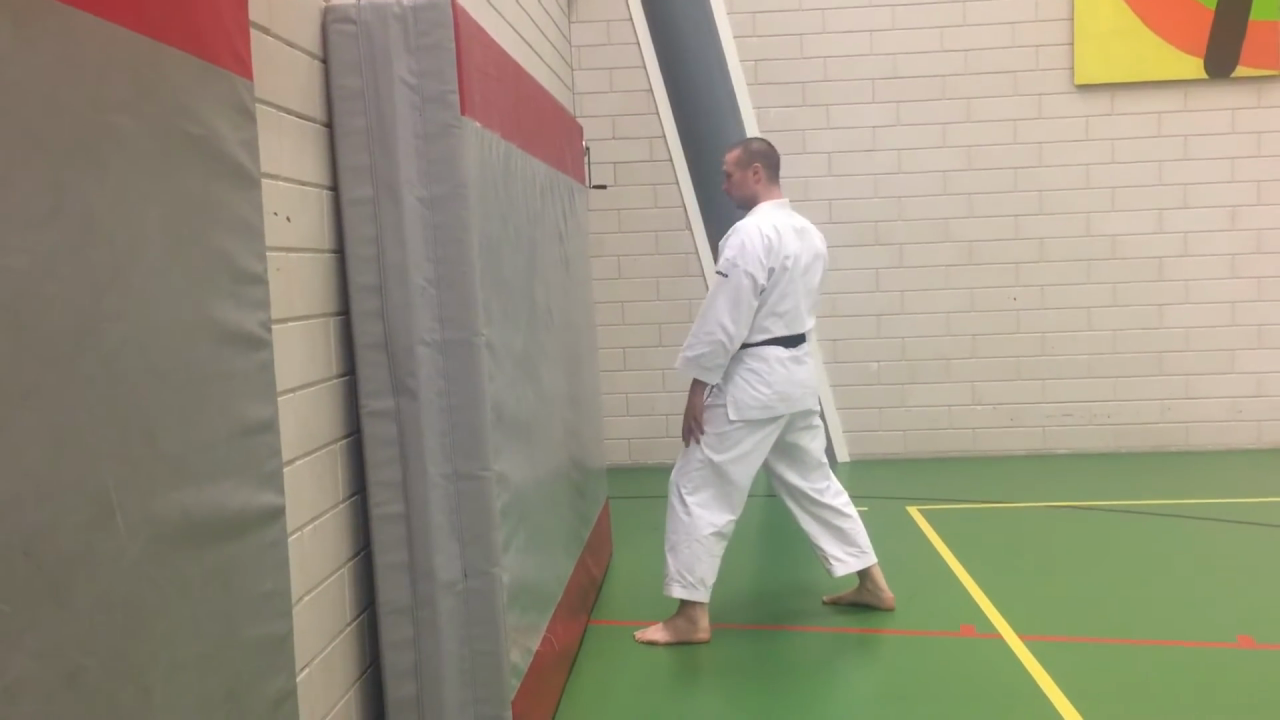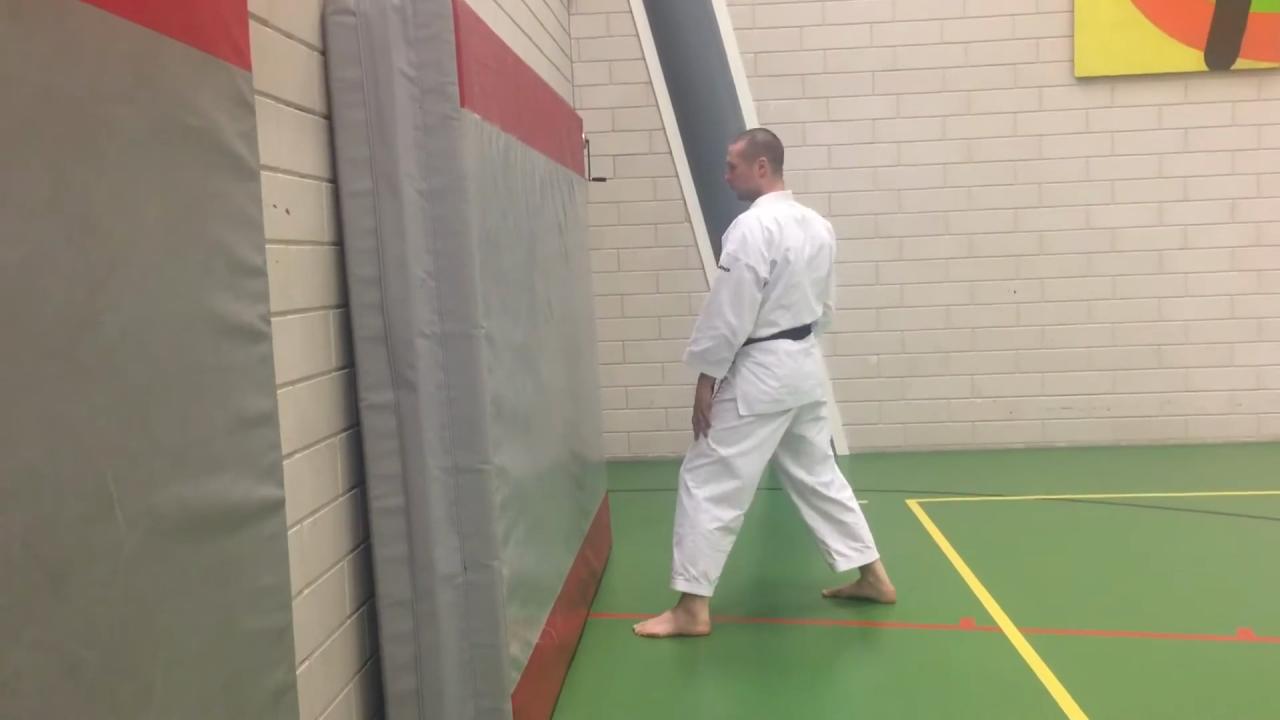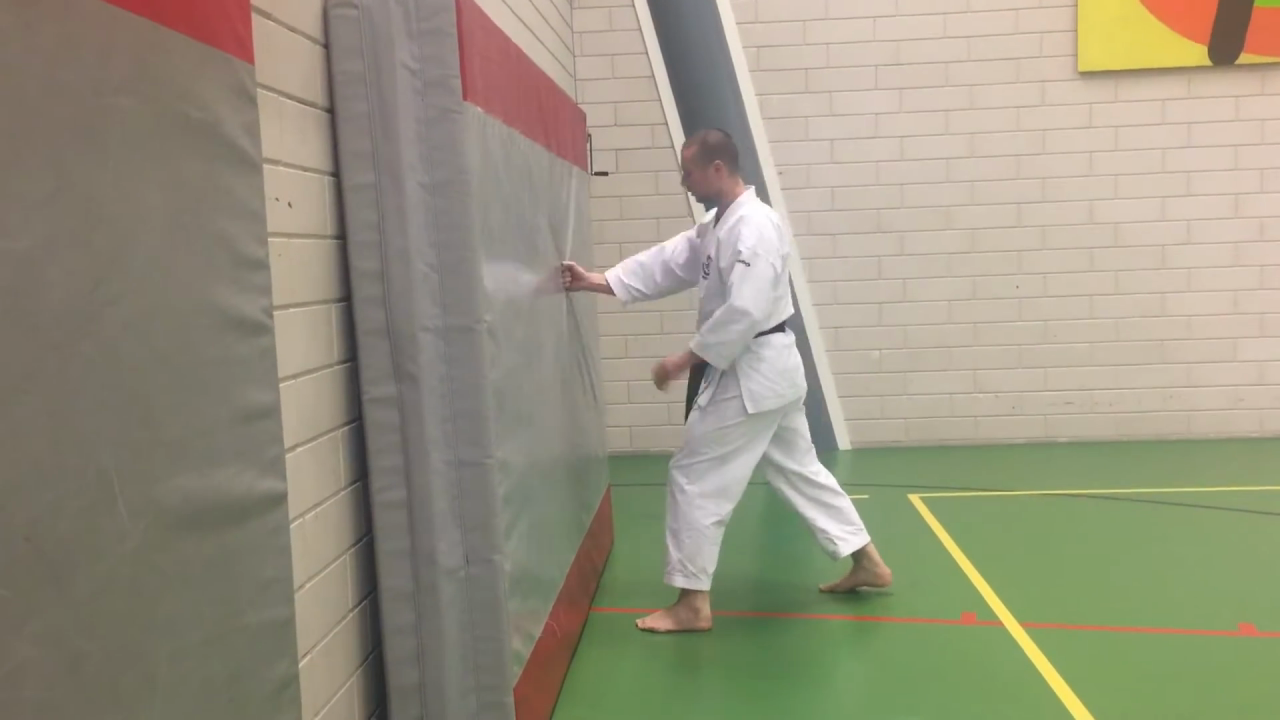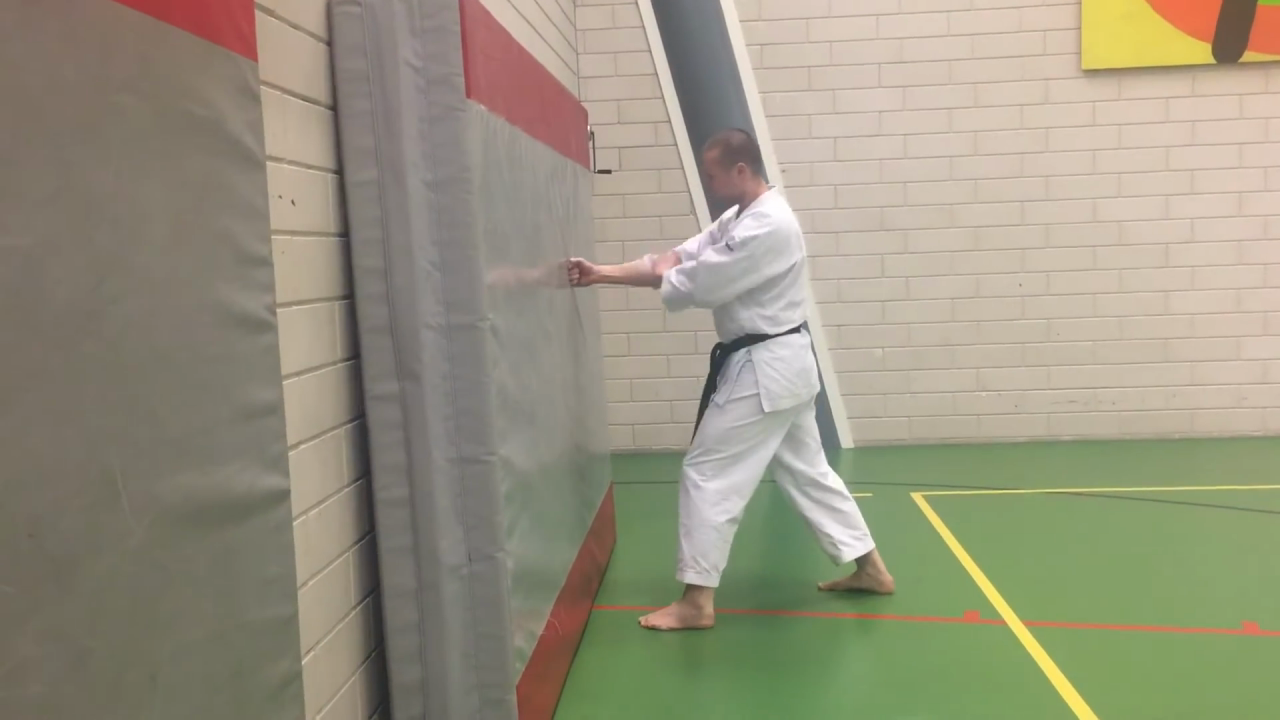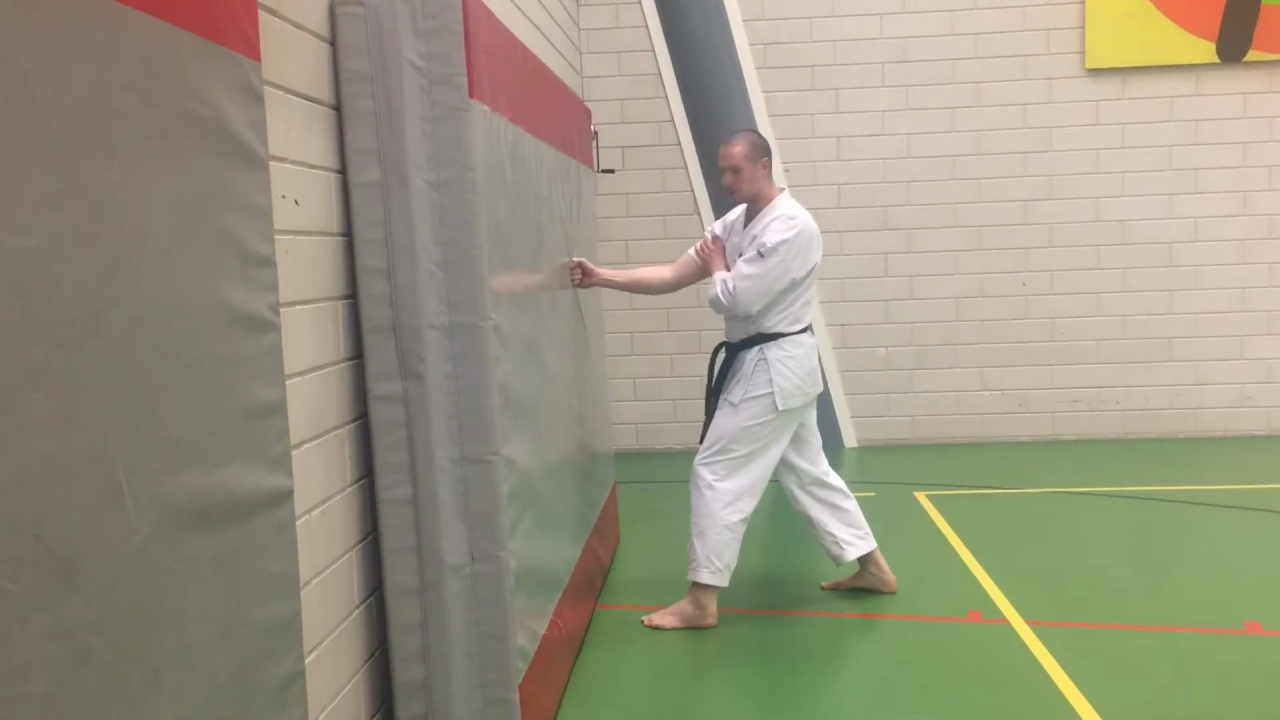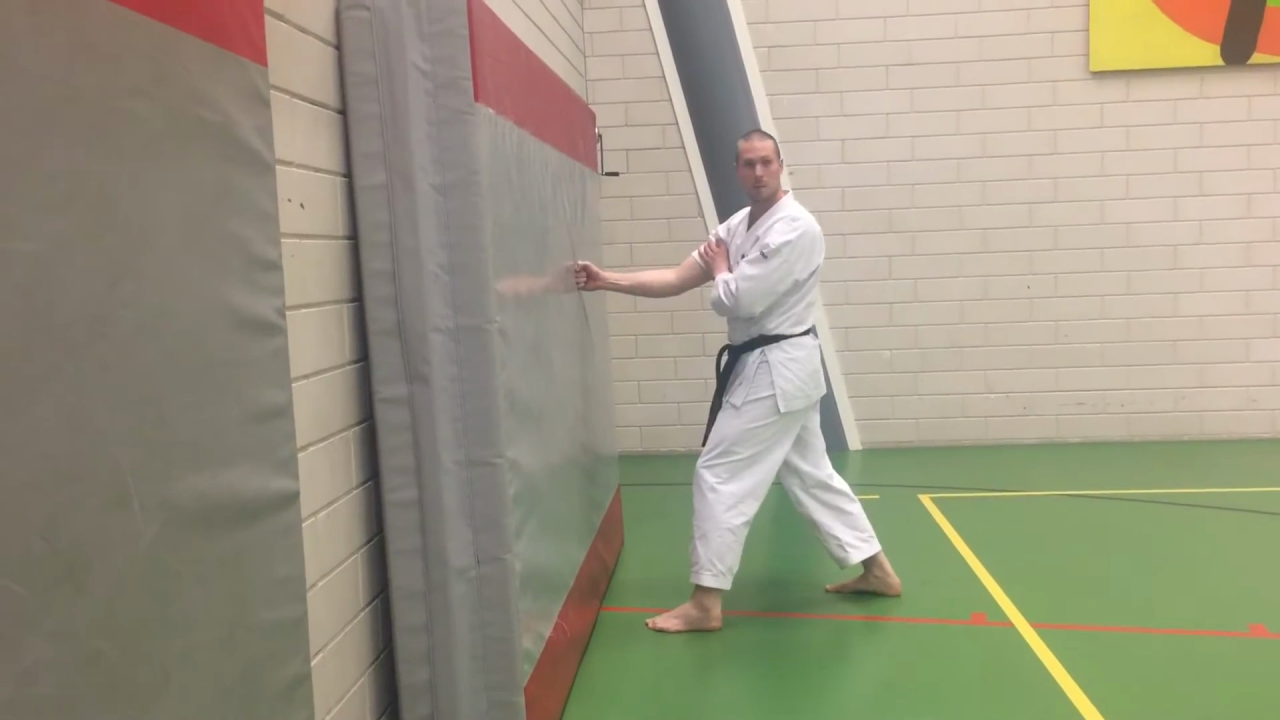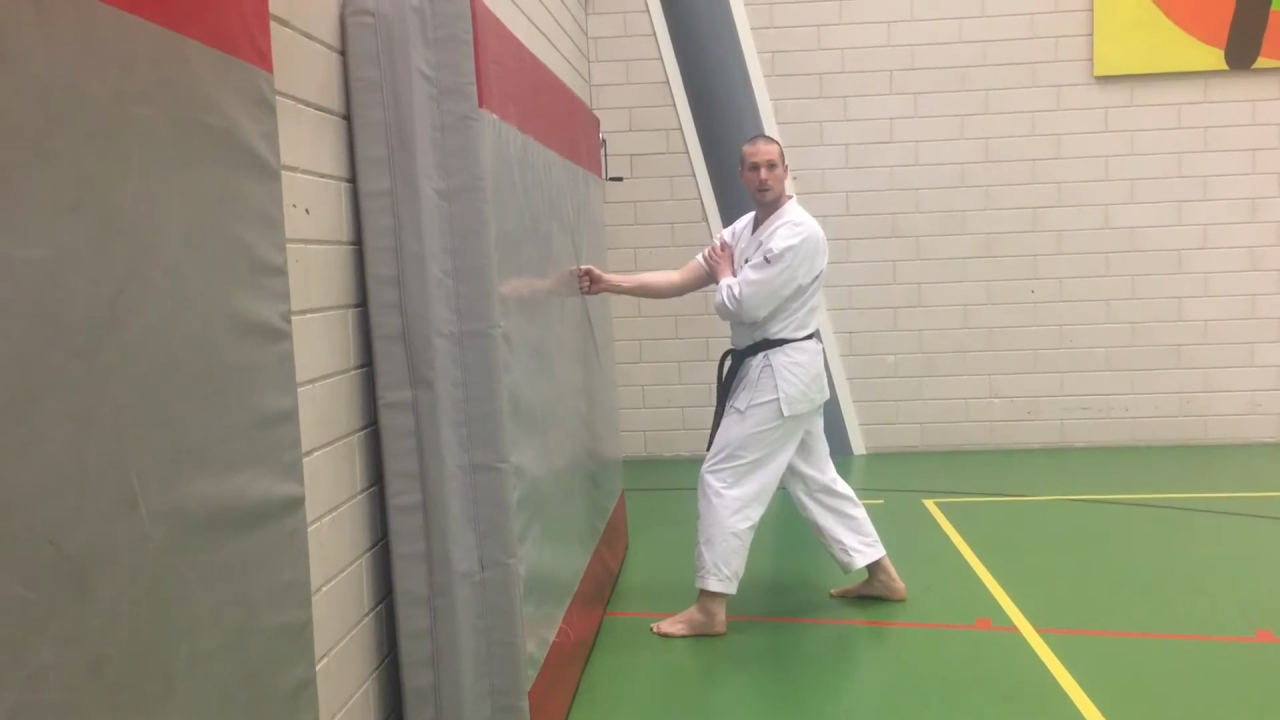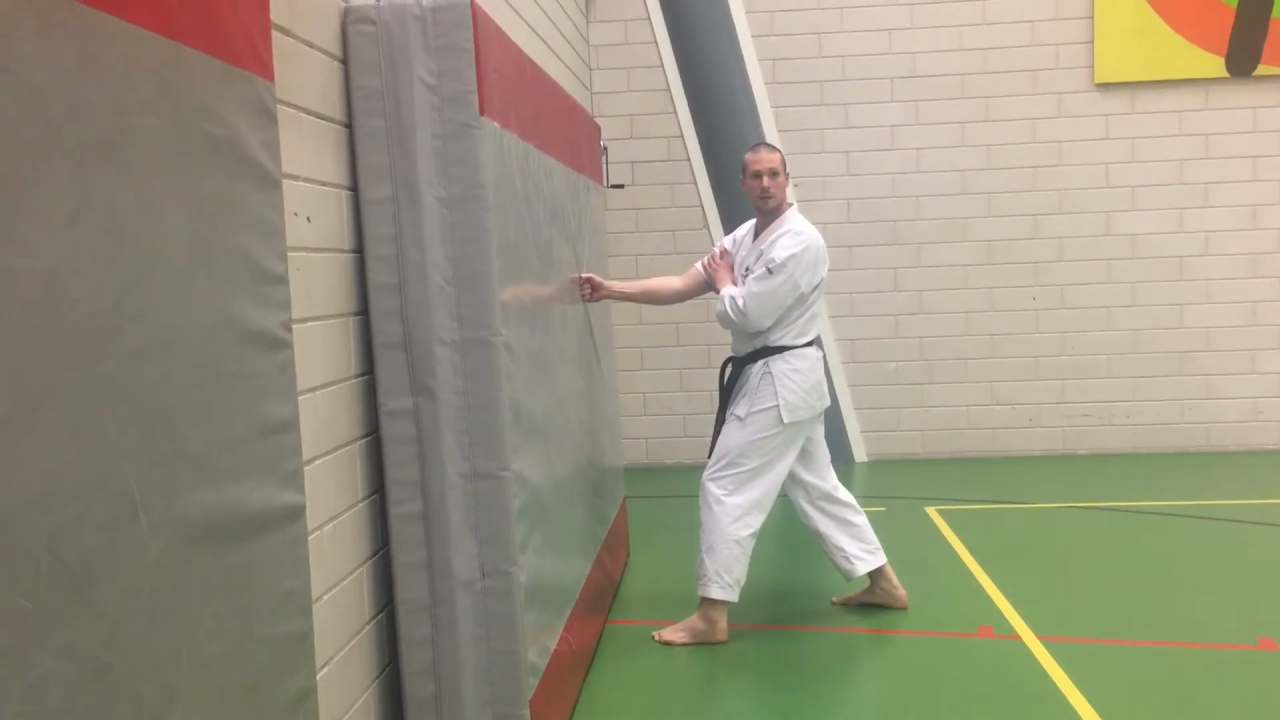
dt=0.4s
person 1, frame 1
left shoulder: (751, 233)
right shoulder: (810, 234)
left elbow: (722, 321)
left wrist: (697, 389)
left hip: (751, 379)
right hip: (795, 373)
left knee: (698, 489)
right knee: (813, 481)
left ankle: (691, 615)
right ankle: (872, 582)
person 1, frame 2
left shoulder: (752, 227)
right shoulder: (817, 225)
left elbow: (727, 314)
left wrist: (705, 382)
left hip: (759, 374)
right hip: (804, 367)
left knee: (707, 484)
right knee: (819, 477)
left ankle: (692, 607)
right ankle: (872, 576)
person 1, frame 3
left shoulder: (754, 224)
right shoulder: (717, 225)
left elbow: (745, 308)
right elbow: (666, 263)
left wrist: (688, 358)
right wrist: (595, 282)
left hip: (753, 371)
right hip: (774, 367)
left knee: (695, 477)
right knee: (800, 467)
left ankle: (692, 603)
right ankle: (866, 562)
person 1, frame 4
left shoulder: (768, 227)
right shoulder: (740, 219)
left elbow: (700, 283)
right elbow: (680, 257)
left wrist: (665, 274)
right wrist: (601, 273)
left hip: (763, 370)
right hip: (782, 364)
left knee: (707, 474)
right knee: (808, 471)
left ankle: (696, 601)
right ankle: (869, 567)
person 1, frame 5
left shoulder: (791, 227)
right shoulder: (736, 223)
left elbow: (734, 298)
right elbow: (673, 275)
left wrist: (717, 267)
right wrist: (601, 276)
left hip: (772, 368)
right hip: (774, 365)
left knee: (717, 473)
right knee: (808, 471)
left ankle: (702, 600)
right ankle: (872, 566)
person 1, frame 6
left shoulder: (795, 228)
right shoulder: (738, 226)
left elbow: (736, 300)
right elbow: (676, 279)
left wrist: (720, 269)
right wrist: (606, 280)
left hip: (774, 370)
right hip: (777, 367)
left knee: (719, 476)
right knee: (811, 474)
left ankle: (705, 602)
right ankle: (876, 569)
person 1, frame 7
left shoulder: (798, 234)
right shoulder: (743, 230)
left elbow: (739, 303)
right elbow: (681, 280)
left wrist: (724, 273)
right wrist: (609, 282)
left hip: (778, 374)
right hip: (781, 371)
left knee: (724, 480)
right knee: (815, 477)
left ankle: (710, 607)
right ankle: (880, 574)
person 1, frame 8
left shoulder: (798, 242)
right shoulder: (744, 237)
left elbow: (744, 314)
right elbow: (681, 286)
left wrist: (723, 282)
right wrist: (610, 289)
left hip: (778, 381)
right hip: (780, 379)
left knee: (725, 487)
right knee: (816, 484)
left ankle: (712, 615)
right ankle: (882, 581)
